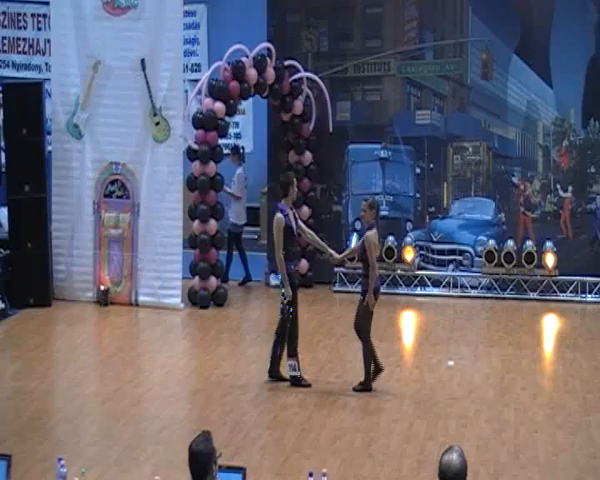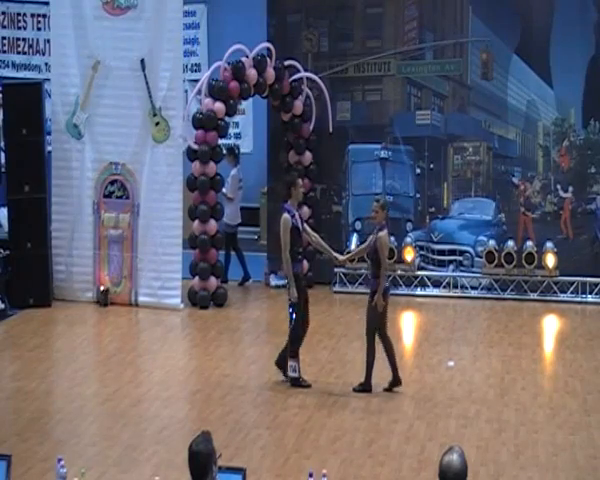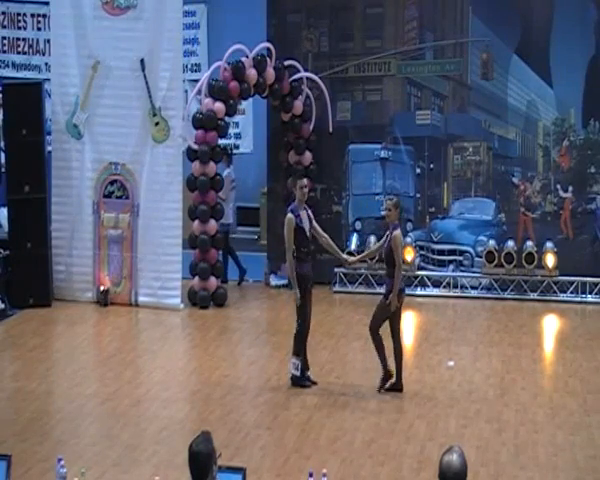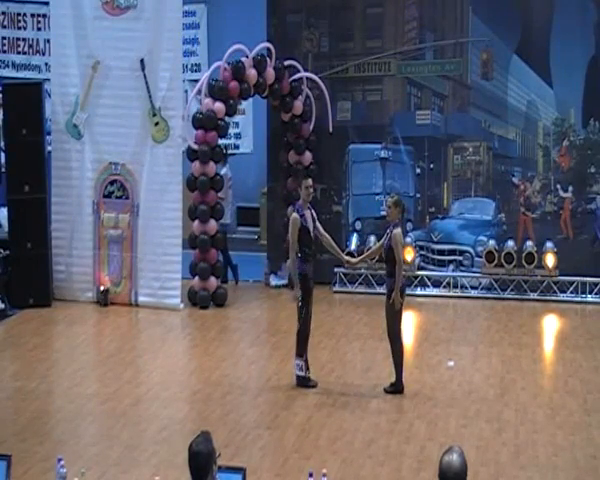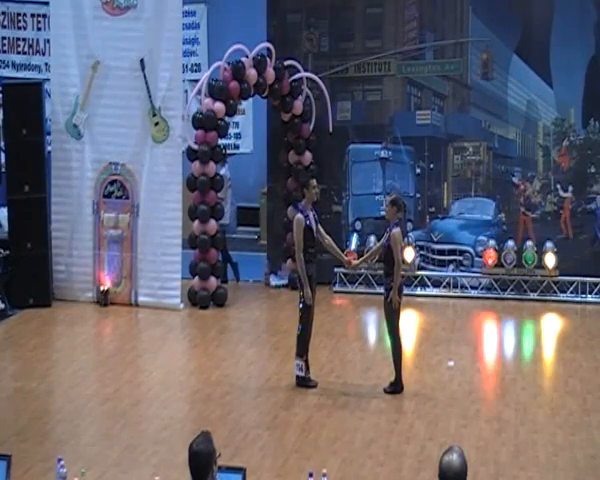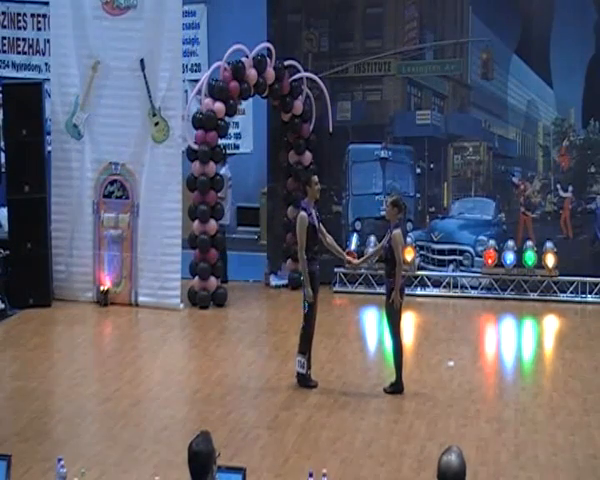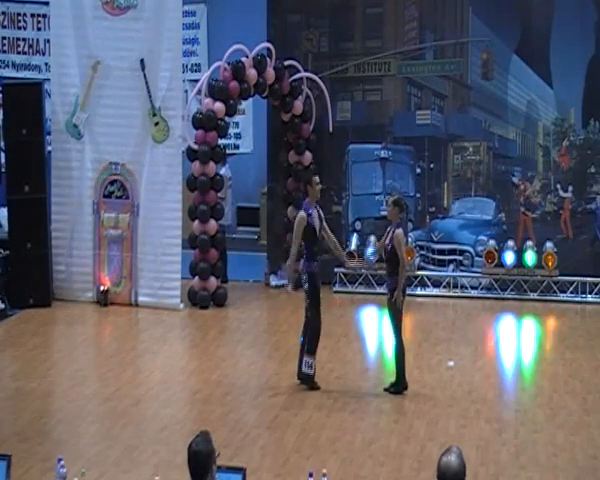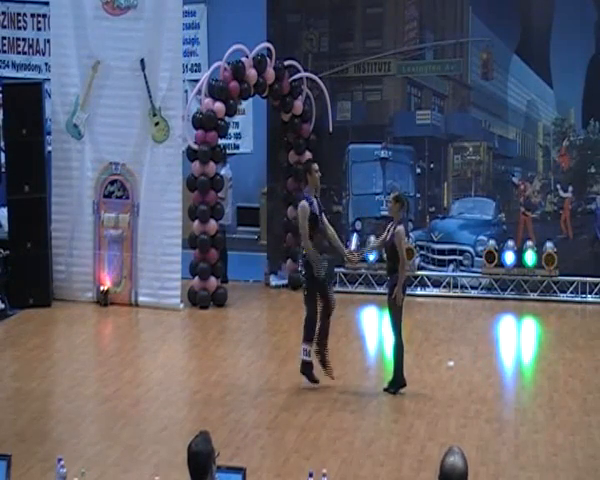
dt=0.5s
person 1, frame 1
left shoulder: (292, 212)
right shoulder: (280, 217)
left elbow: (308, 234)
right elbow: (278, 254)
left wrist: (329, 251)
right wrist: (287, 285)
left hip: (293, 272)
right hip: (287, 273)
left knee: (284, 322)
right knee: (292, 323)
left ankle: (274, 369)
right ankle: (294, 374)
person 1, frame 2
left shoulder: (297, 213)
right shoulder: (287, 217)
left elbow: (312, 237)
right elbow: (285, 254)
left wrist: (332, 254)
right wrist: (291, 286)
left hip: (300, 272)
right hip: (293, 274)
left knee: (303, 322)
right knee: (296, 323)
left ankle: (283, 360)
right ankle: (294, 374)
person 1, frame 3
left shoulder: (308, 212)
right shoulder: (291, 217)
left elbow: (322, 237)
right elbow: (289, 254)
left wrist: (341, 256)
right wrist: (294, 286)
left hip: (308, 270)
right hip: (299, 272)
left knee: (306, 322)
right knee: (302, 323)
left ankle: (303, 371)
right ankle: (296, 373)
person 1, frame 4
left shoulder: (311, 212)
right shoulder: (296, 216)
left elbow: (324, 237)
right elbow: (292, 253)
left wrist: (343, 257)
right wrist: (295, 285)
left hip: (310, 269)
right hip: (301, 272)
left knee: (305, 322)
right knee: (304, 322)
left ankle: (303, 371)
right ankle: (301, 374)
person 1, frame 5
left shoulder: (312, 213)
right shoulder: (300, 217)
left elbow: (325, 239)
right elbow: (298, 255)
left wrist: (343, 258)
right wrist: (305, 286)
left hip: (312, 271)
right hip: (305, 274)
left knee: (308, 323)
right knee: (305, 323)
left ankle: (305, 370)
right ankle: (301, 375)
person 1, frame 6
left shoulder: (314, 211)
right shoulder: (303, 215)
left elbow: (326, 238)
right elbow: (301, 253)
left wrist: (344, 257)
right wrist: (306, 285)
left hip: (315, 269)
right hip: (308, 271)
left knee: (311, 322)
right knee: (308, 322)
left ankle: (305, 370)
right ankle: (302, 373)
person 1, frame 7
left shoulder: (318, 211)
right shoulder: (303, 215)
left elbow: (328, 237)
right elbow: (294, 249)
left wrist: (345, 258)
right wrist: (290, 280)
left hip: (316, 268)
right hip: (308, 269)
left knee: (310, 321)
right knee: (314, 323)
left ankle: (304, 368)
right ankle: (307, 374)
person 1, frame 8
left shoulder: (317, 200)
right shoulder: (304, 204)
left elbow: (327, 229)
right elbow: (305, 240)
left wrist: (344, 252)
right wrist: (317, 265)
left hip: (321, 257)
right hip: (311, 260)
left knee: (328, 306)
right knee: (312, 311)
left ankle: (321, 353)
right ankle: (306, 364)
person 2, frame 1
left shoulder: (370, 234)
right shoulder: (370, 232)
left elbow: (373, 266)
right elbow: (357, 248)
left wrist: (370, 293)
right wrist: (340, 256)
left hip: (370, 287)
right hip: (368, 286)
left knee: (364, 332)
right knee: (358, 327)
left ankle: (367, 382)
right ankle: (375, 365)
person 2, frame 2
left shoulder: (382, 235)
right shoulder: (377, 233)
left elbow: (384, 267)
right elbow: (363, 249)
left wrist: (379, 294)
right wrist: (345, 258)
left hip: (379, 289)
right hip: (377, 288)
left knee: (370, 335)
right knee: (382, 333)
left ankle: (367, 382)
right ankle: (395, 377)
person 2, frame 3
left shoulder: (396, 234)
right shoulder: (390, 232)
left elbow: (399, 266)
right elbow: (376, 249)
left wrist: (394, 294)
right wrist: (356, 259)
left hip: (395, 289)
right hip: (392, 288)
left knee: (374, 328)
right knee: (395, 334)
left ankle: (386, 372)
right ankle: (398, 381)
person 2, frame 4
left shoulder: (397, 232)
right shoulder: (390, 230)
left elbow: (400, 263)
right elbow: (377, 249)
left wrist: (396, 291)
right wrist: (357, 260)
left hip: (395, 287)
right hip: (391, 286)
left knee: (394, 335)
right knee: (394, 335)
left ankle: (398, 383)
right ankle: (398, 380)
person 2, frame 5
left shoulder: (396, 231)
right shoulder: (391, 230)
left elbow: (398, 263)
right elbow: (377, 249)
left wrist: (394, 290)
right wrist: (359, 262)
left hip: (393, 287)
right hip: (389, 285)
left knee: (393, 334)
right knee: (393, 333)
left ankle: (398, 382)
right ankle: (397, 380)
person 2, frame 6
left shoulder: (396, 232)
right shoulder: (391, 231)
left elbow: (399, 263)
right elbow: (379, 249)
left wrist: (396, 291)
right wrist: (359, 262)
left hip: (394, 287)
right hip: (391, 286)
left knee: (395, 334)
right knee: (393, 334)
left ankle: (398, 382)
right ankle: (397, 380)
person 2, frame 7
left shoulder: (398, 232)
right shoulder: (390, 230)
left elbow: (403, 263)
right elbow: (380, 249)
left wrist: (399, 290)
left hip: (396, 286)
right hip: (392, 285)
left knee: (397, 334)
right knee: (395, 334)
left ankle: (401, 381)
right ankle: (399, 380)
person 2, frame 8
left shoulder: (399, 229)
right shoulder: (391, 227)
left elbow: (403, 260)
right elbow: (378, 244)
left wrist: (399, 287)
left hip: (397, 283)
right hip: (392, 282)
left knee: (396, 332)
right knee: (395, 331)
left ankle: (398, 379)
right ankle: (398, 378)
person 3, frame 1
left shoulder: (239, 173)
right shoulder: (240, 171)
left elbow: (238, 195)
left wrist: (225, 189)
right wrist: (228, 189)
left hip: (236, 217)
right hip: (238, 216)
left knee: (230, 246)
right knee: (238, 245)
left ankle: (226, 275)
right ankle: (247, 274)
person 3, frame 2
left shoulder: (233, 174)
right shoulder: (237, 172)
left elbow: (230, 197)
right wrist: (223, 189)
left hip: (230, 216)
right hip: (234, 216)
left knee: (228, 247)
right knee: (234, 246)
left ankle: (225, 276)
right ankle: (246, 273)
person 3, frame 3
left shoulder: (226, 174)
right shoulder: (231, 172)
left elbow: (223, 197)
left hip: (224, 216)
right hip: (228, 215)
left knee: (225, 246)
right knee: (227, 246)
left ankle: (224, 276)
right ankle: (240, 269)
person 3, frame 4
left shoulder: (223, 173)
right shoulder: (227, 170)
left elbow: (221, 196)
left hip: (223, 216)
right hip: (226, 215)
left knee: (223, 246)
right knee: (223, 246)
right ankle: (225, 275)
person 3, frame 5
left shoulder: (223, 173)
right shoulder: (225, 171)
left elbow: (220, 196)
left hip: (221, 216)
right hip: (224, 216)
left knee: (221, 246)
right knee: (222, 246)
left ankle: (224, 275)
person 3, frame 6
left shoulder: (223, 173)
right shoulder: (226, 170)
left elbow: (221, 196)
right hip: (223, 216)
left knee: (221, 247)
right knee: (221, 246)
left ankle: (223, 275)
right ankle: (223, 273)
person 3, frame 7
left shoulder: (223, 173)
right shoulder: (226, 170)
left elbow: (220, 196)
left hip: (221, 217)
right hip: (224, 216)
left knee: (221, 247)
right knee: (221, 247)
left ankle: (223, 275)
right ankle: (222, 275)
person 3, frame 8
left shoulder: (223, 173)
right shoulder: (226, 170)
left elbow: (221, 197)
left hip: (221, 217)
right hip: (224, 216)
left knee: (221, 248)
right knee: (221, 248)
left ankle: (223, 275)
right ankle: (223, 275)
